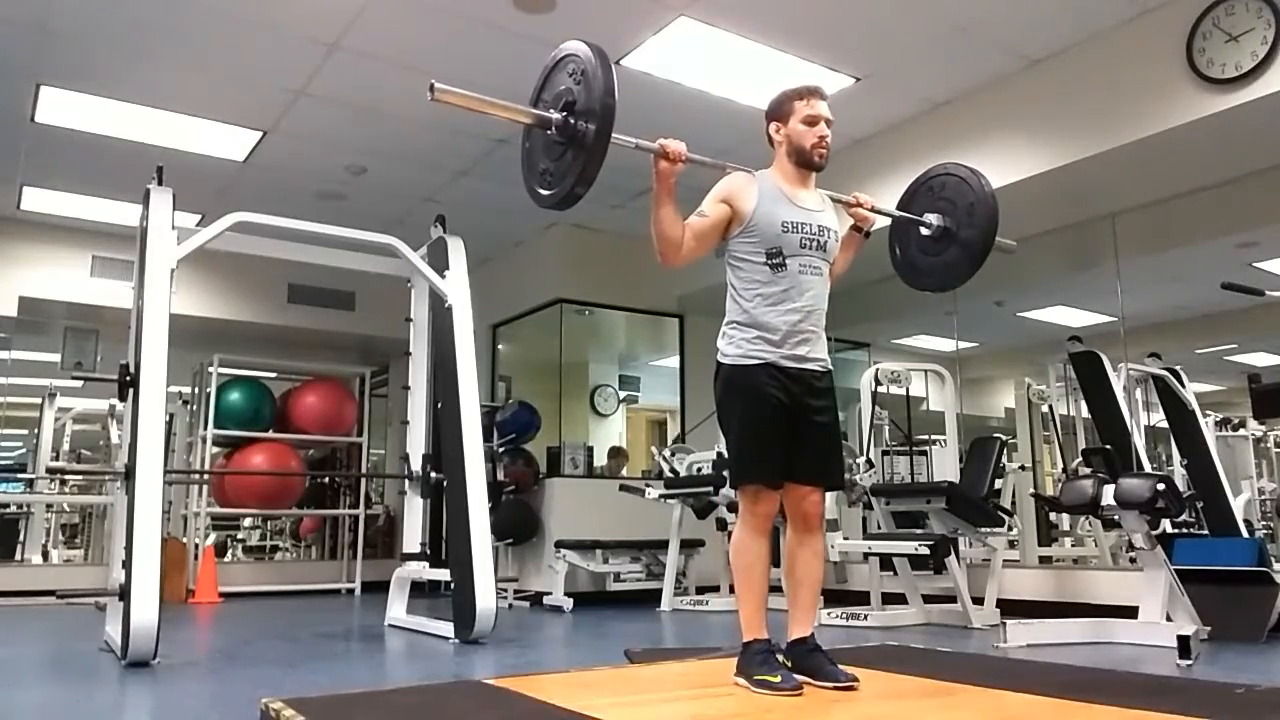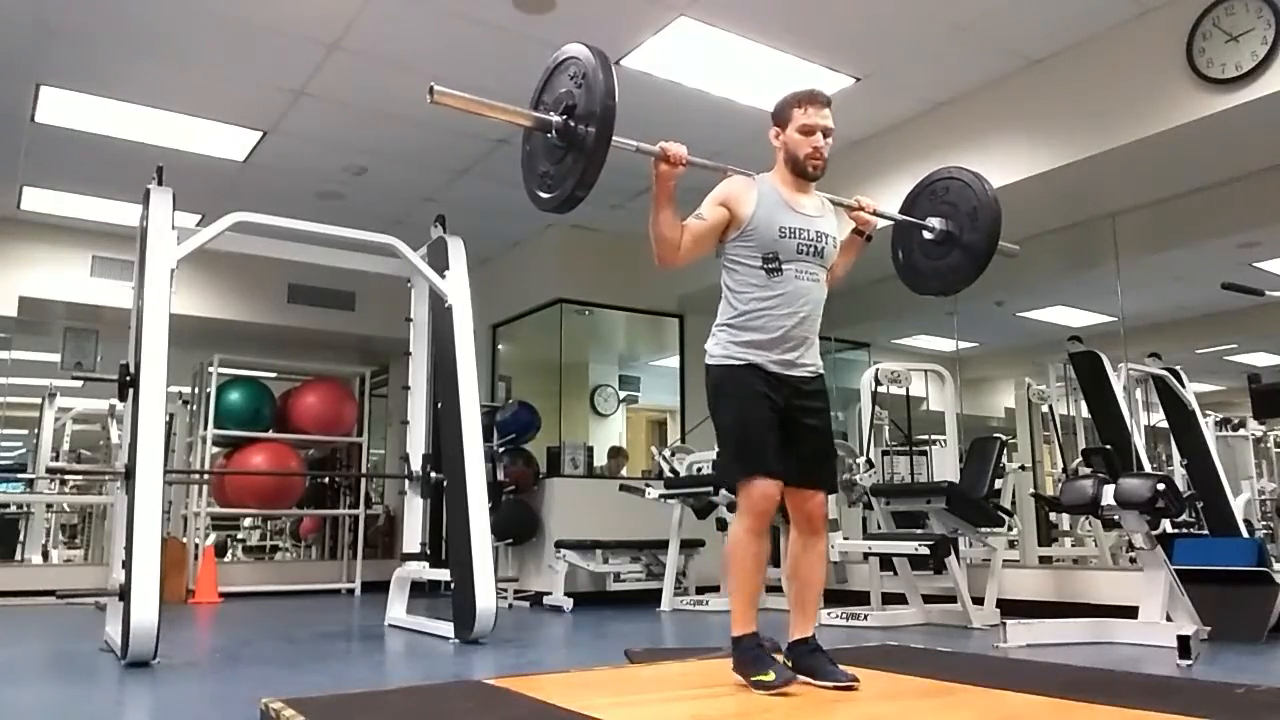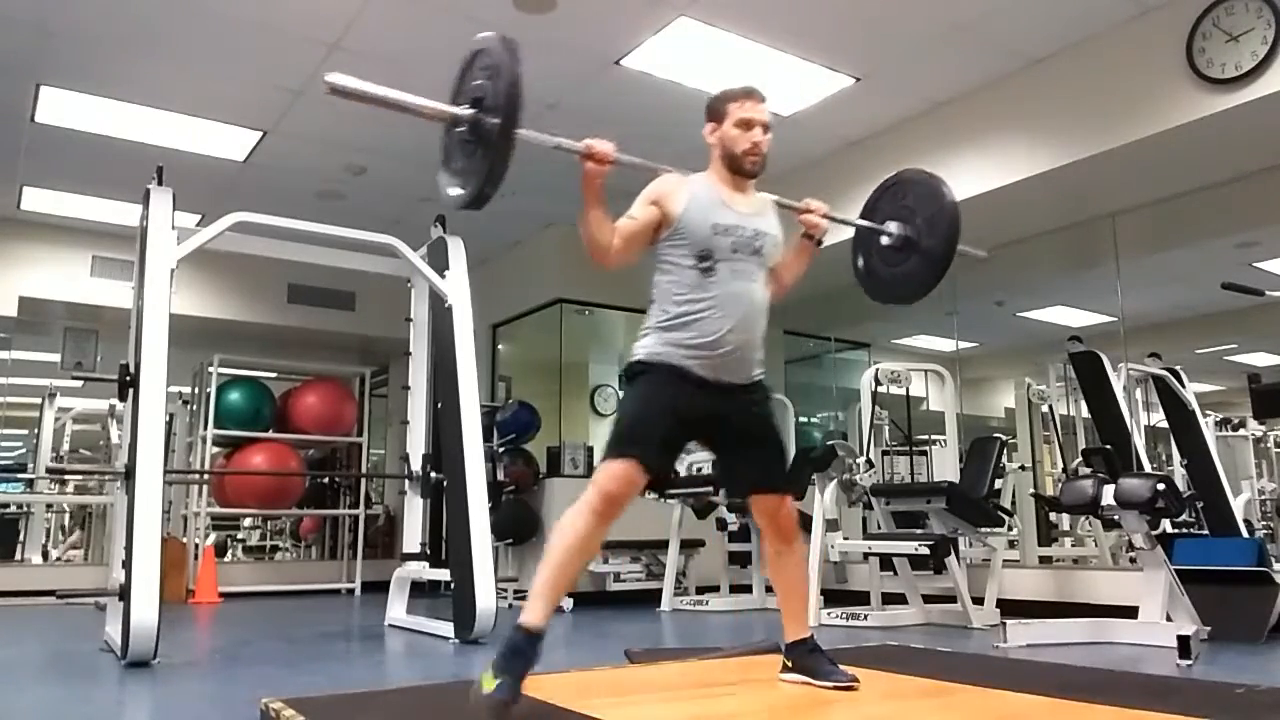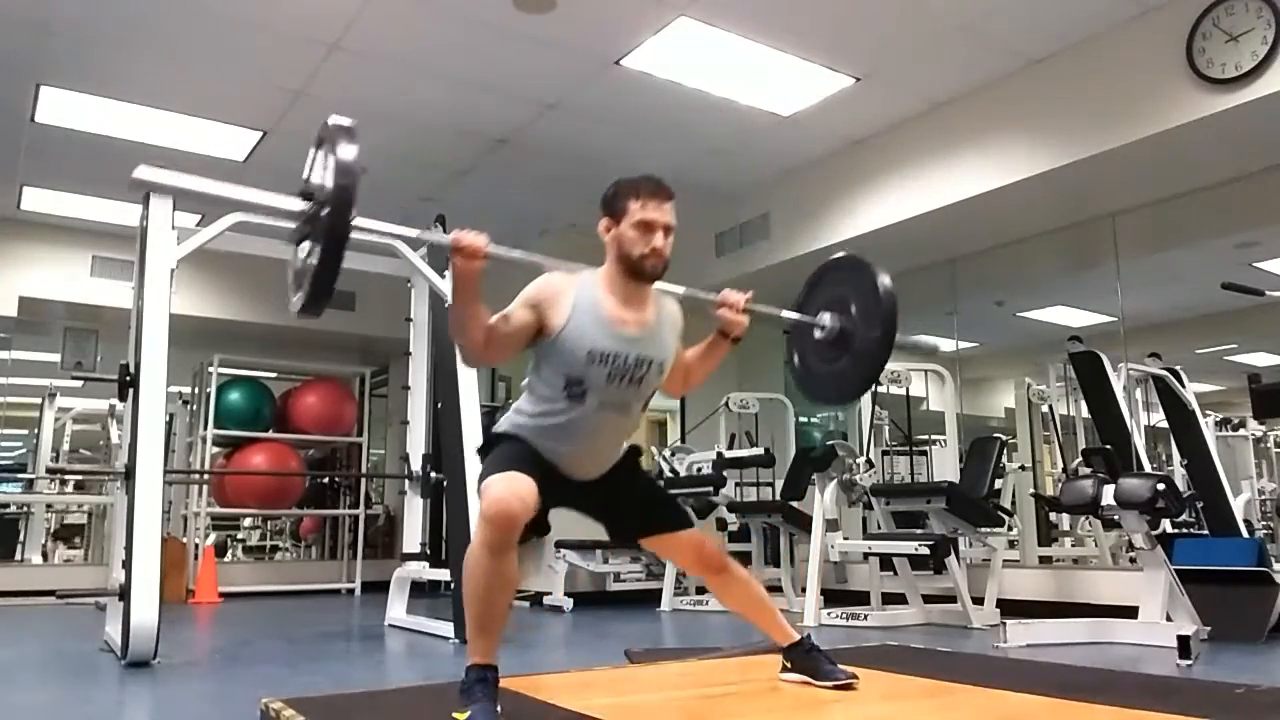
dt=0.5s
person 1, frame 1
left shoulder: (827, 208)
right shoulder: (741, 190)
right elbow: (674, 251)
left wrist: (859, 230)
right wrist: (664, 182)
left hip: (813, 370)
right hip: (753, 366)
left knee: (809, 509)
right knee: (759, 506)
left ankle: (802, 644)
right ankle: (755, 648)
person 1, frame 2
left shoulder: (827, 211)
right shoulder: (740, 194)
right elbow: (672, 253)
left wrist: (859, 234)
right wrist: (663, 186)
left hip: (804, 375)
right hip: (742, 366)
left knee: (812, 511)
right knee: (758, 498)
left ankle: (802, 645)
right ankle: (746, 642)
person 1, frame 3
left shoulder: (769, 214)
right shoulder: (675, 192)
right elbow: (607, 254)
left wrist: (809, 241)
right wrist: (593, 183)
left hip: (742, 384)
right hip: (670, 371)
left knee: (781, 515)
right knee: (610, 490)
left ankle: (800, 648)
right ankle: (519, 646)
person 1, frame 4
left shoulder: (670, 316)
right shoulder: (557, 294)
left elbow: (676, 381)
right elbow: (479, 352)
left wrist: (726, 334)
right wrist: (465, 282)
left hip: (607, 465)
right hip: (527, 447)
left knee: (707, 557)
right knee: (503, 510)
left ankle: (798, 652)
